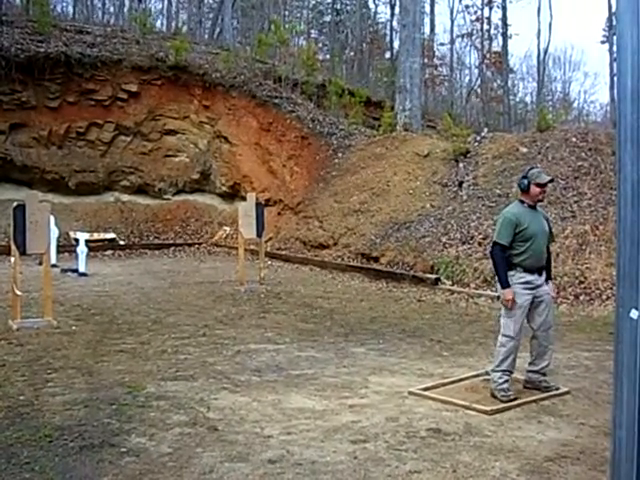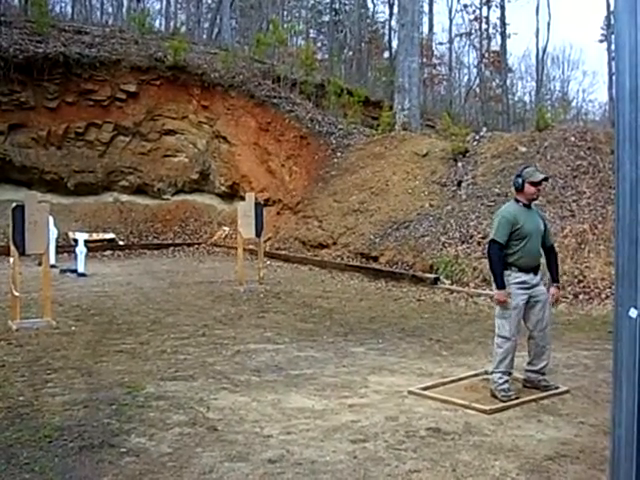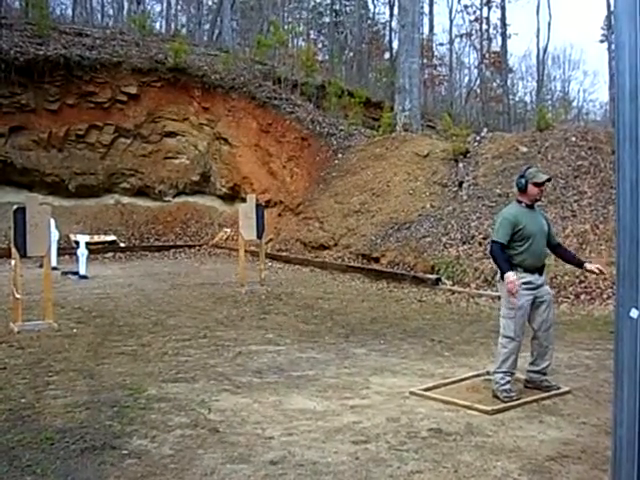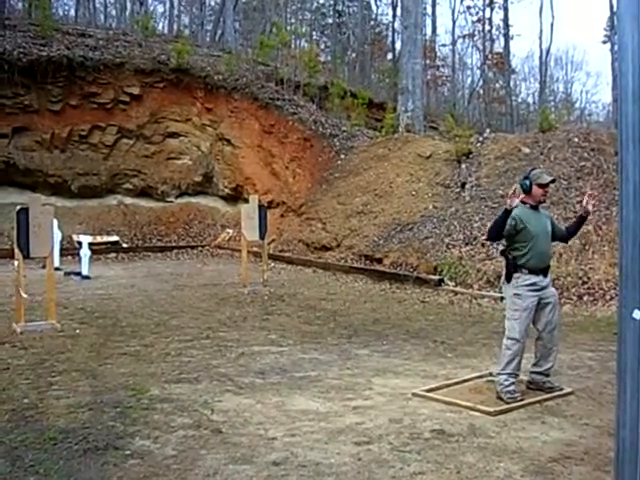
dt=0.3s
person 1, frame 1
left shoulder: (543, 216)
right shoulder: (511, 214)
right elbow: (497, 251)
left wrist: (549, 280)
right wrist: (505, 287)
left hip: (540, 280)
right hip: (517, 280)
left knee: (544, 331)
right knee: (511, 333)
left ankle: (535, 376)
right ankle: (499, 381)
person 1, frame 2
left shoulder: (539, 215)
right shoulder: (507, 213)
left elbow: (549, 250)
right elbow: (494, 250)
left wrist: (554, 282)
right wrist: (500, 287)
left hip: (536, 279)
right hip: (513, 280)
left knee: (541, 331)
right knee: (507, 334)
left ankle: (534, 375)
right ankle: (499, 382)
person 1, frame 3
left shoulder: (540, 216)
right shoulder: (509, 214)
left elbow: (555, 247)
right elbow: (496, 247)
left wrist: (583, 265)
right wrist: (506, 272)
left hip: (539, 280)
right hip: (517, 280)
left knee: (544, 331)
right knee: (511, 334)
left ankle: (535, 375)
right ankle: (501, 382)
person 1, frame 4
left shoulder: (545, 216)
right shoulder: (516, 215)
left elbow: (563, 235)
right elbow: (492, 236)
left wrist: (583, 216)
right wrist: (509, 209)
left hip: (544, 281)
right hip: (521, 282)
left knee: (549, 333)
right knee: (516, 335)
left ankle: (539, 377)
right ankle: (505, 383)
